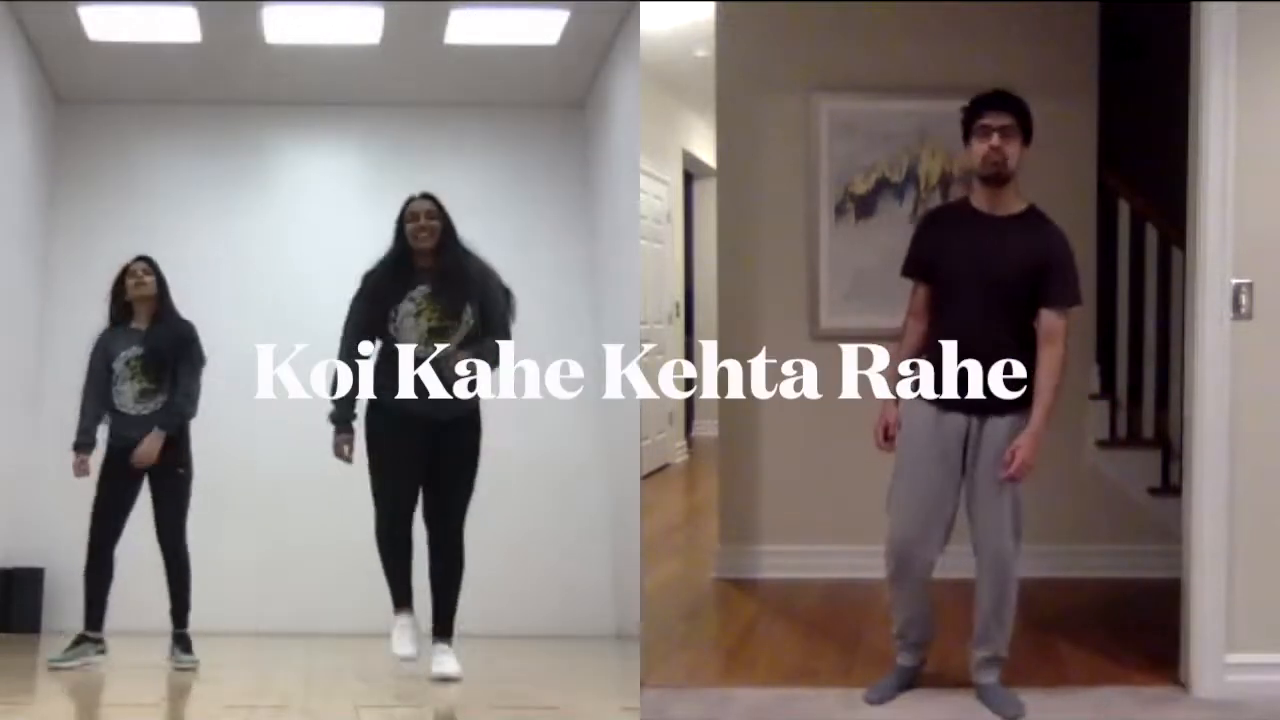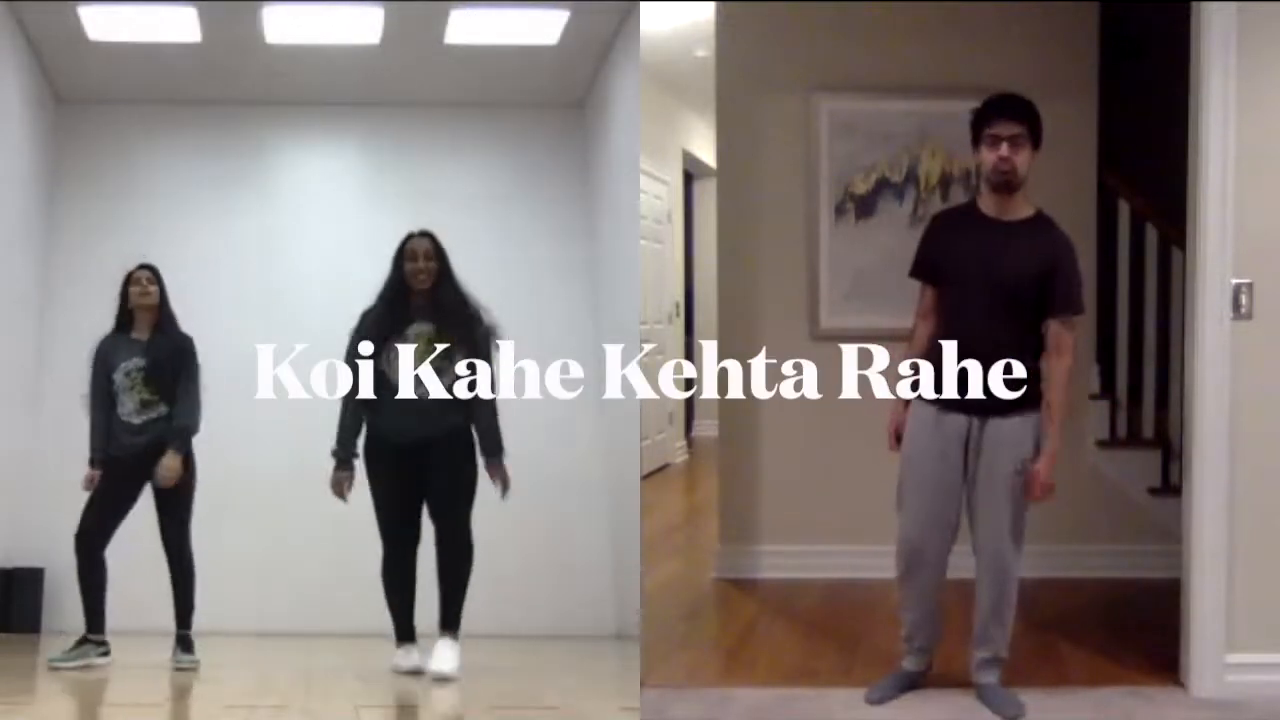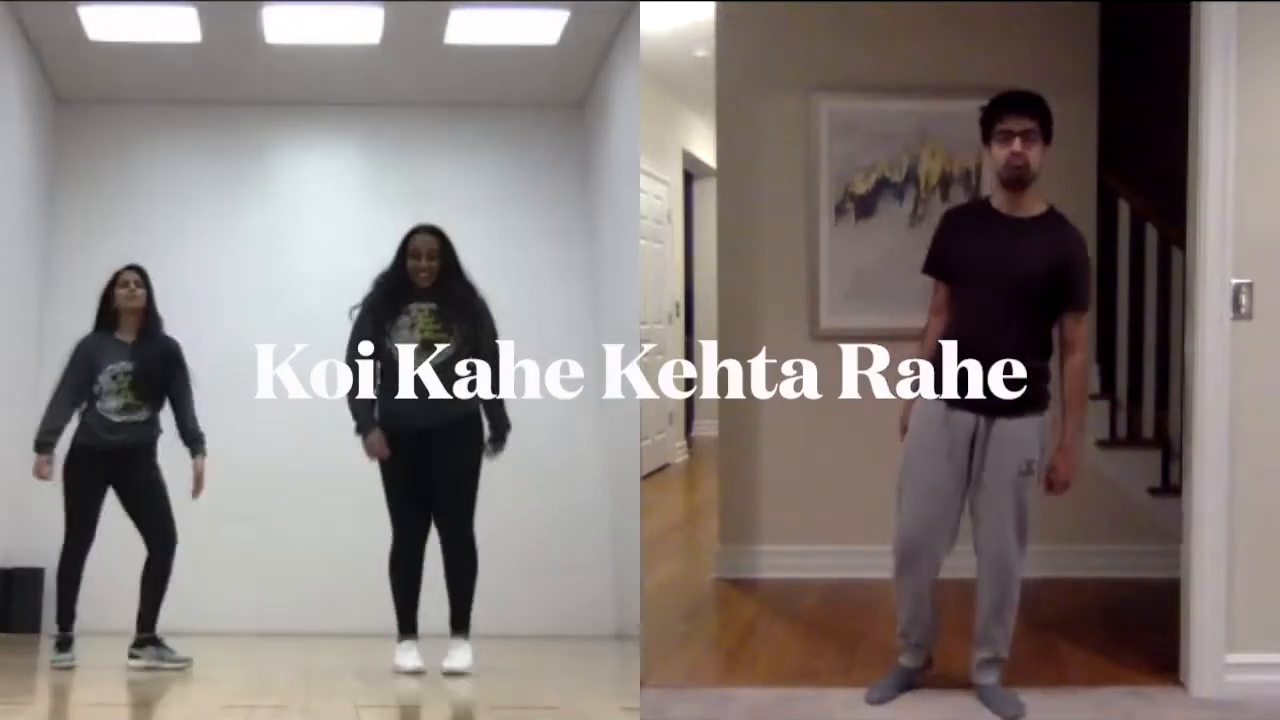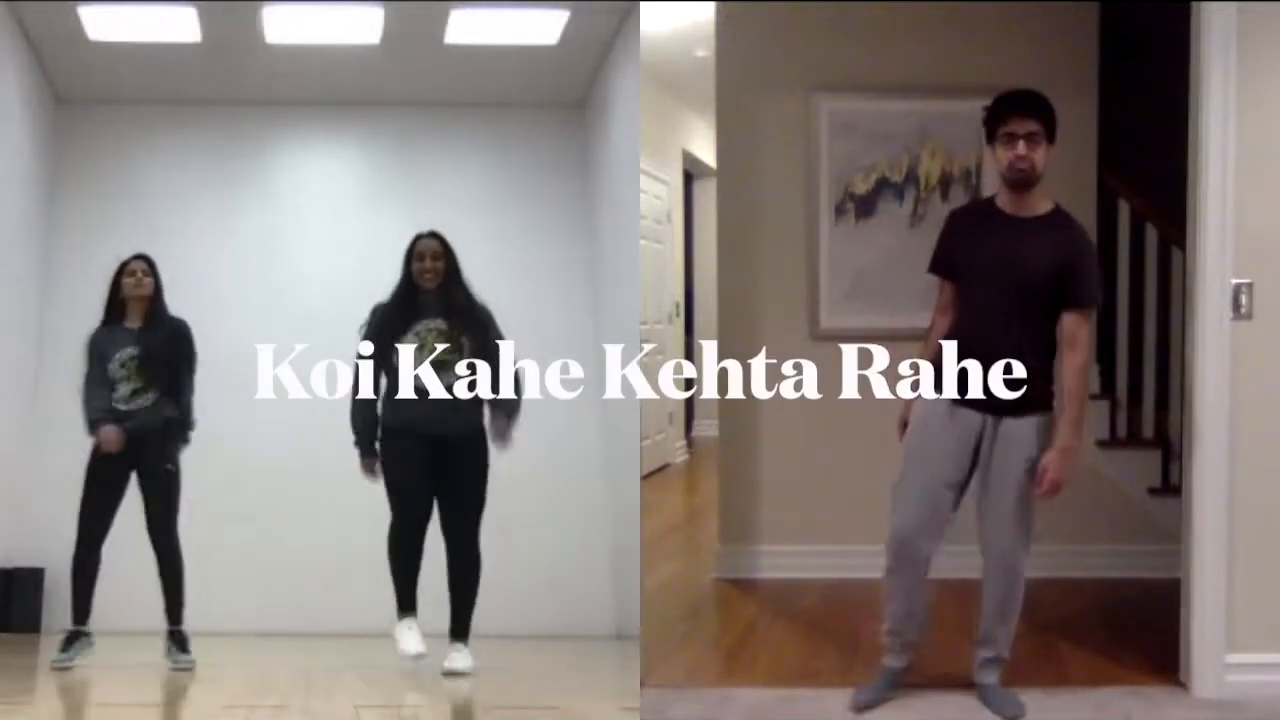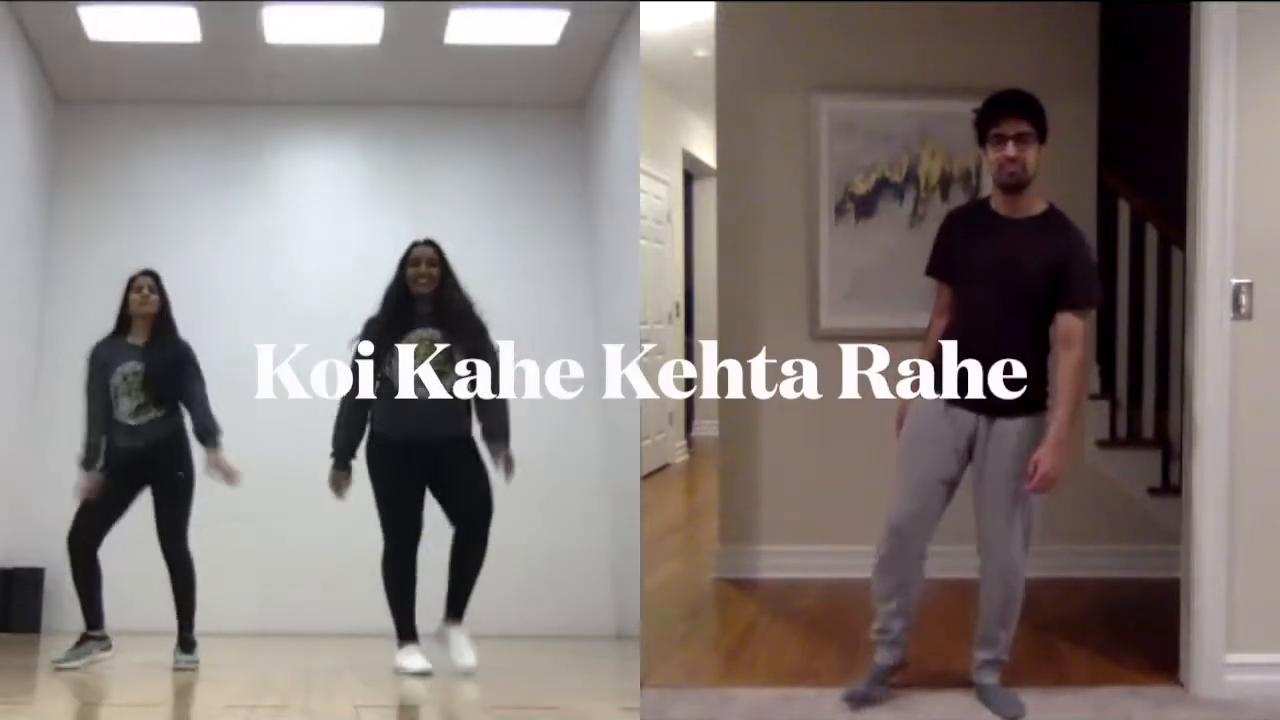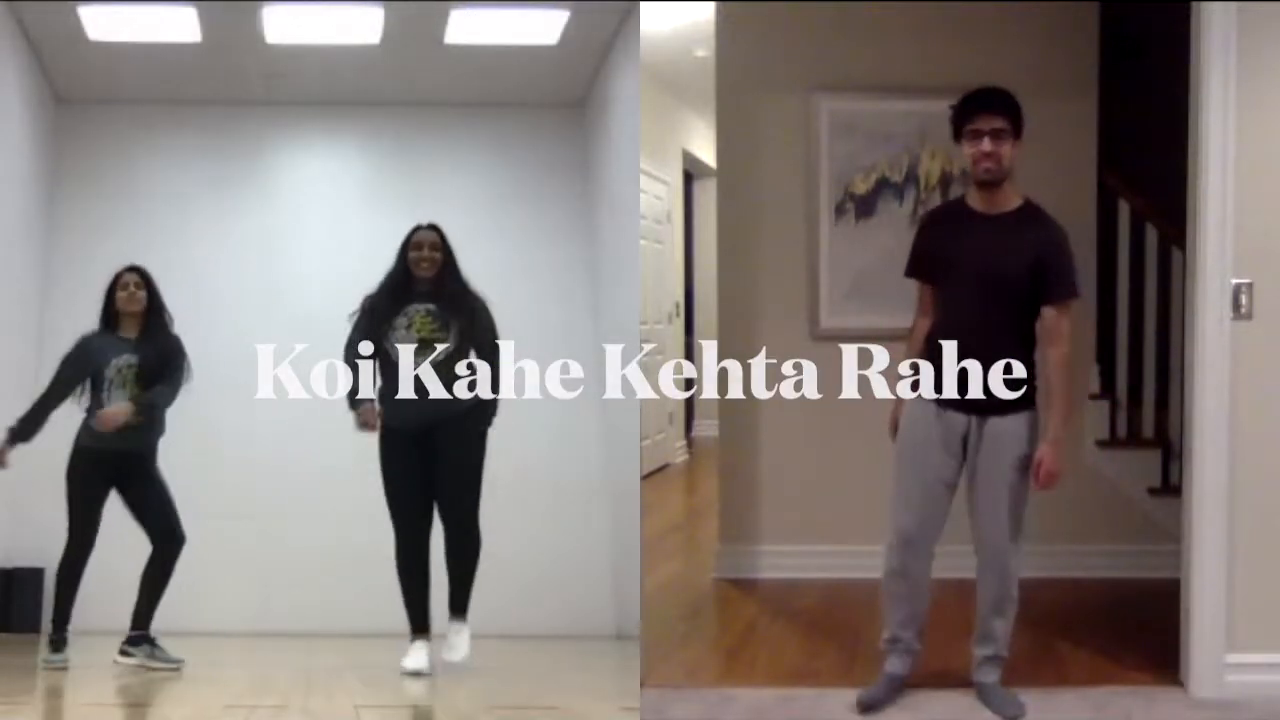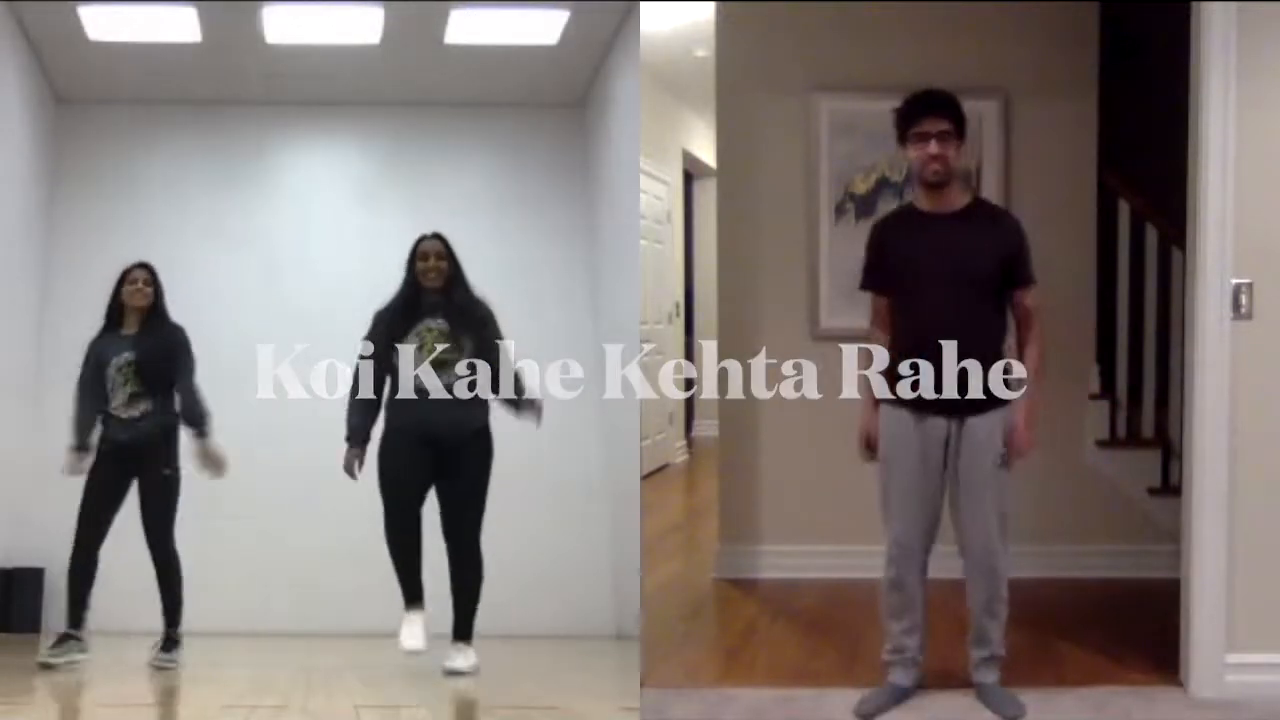
dt=0.3s
person 1, frame 1
left shoulder: (1046, 240)
right shoulder: (936, 226)
left elbow: (1051, 341)
right elbow: (917, 318)
left wrist: (1034, 429)
right wrist: (892, 398)
left hip: (1003, 416)
right hip: (932, 408)
left knee: (998, 550)
right knee: (907, 543)
right ankle: (908, 657)
person 1, frame 2
left shoulder: (1051, 246)
right shoulder: (945, 228)
left elbow: (1059, 353)
left wrist: (1049, 449)
right wrist: (903, 399)
left hip: (1011, 418)
right hip: (937, 409)
left knee: (999, 551)
right knee: (918, 544)
right ankle: (914, 660)
person 1, frame 3
left shoulder: (1063, 242)
right shoulder: (957, 224)
left elbow: (1074, 348)
left wrist: (1068, 442)
right wrist: (913, 395)
left hip: (1017, 418)
right hip: (944, 406)
left knee: (1001, 552)
right knee: (914, 539)
right ankle: (913, 657)
person 1, frame 4
left shoulder: (1069, 241)
right shoulder: (963, 223)
left elbow: (1075, 346)
left wrist: (1065, 443)
right wrist: (914, 392)
left hip: (1022, 416)
right hip: (946, 403)
left knee: (1006, 550)
right knee: (907, 533)
right ankle: (893, 661)
person 1, frame 5
left shoulder: (1064, 242)
right shoulder: (959, 225)
left elbow: (1070, 345)
left wrist: (1057, 438)
right wrist: (914, 391)
left hip: (1017, 416)
right hip: (944, 402)
left knee: (1005, 552)
right knee: (903, 527)
right ankle: (886, 652)
person 1, frame 6
left shoulder: (1044, 235)
right shoulder: (937, 226)
left elbow: (1056, 341)
left wrist: (1053, 434)
right wrist: (901, 395)
left hip: (1006, 414)
right hip: (933, 405)
left knee: (998, 547)
right knee: (908, 537)
right ankle: (897, 661)
person 1, frame 7
left shoulder: (1000, 228)
right shoulder: (889, 233)
left elbow: (1028, 322)
left wrist: (1025, 407)
right wrist: (870, 407)
left hip: (983, 413)
right hip: (907, 412)
left knee: (985, 549)
right knee: (904, 547)
right ankle: (901, 669)
person 2, frame 1
left shoulder: (475, 278)
right shoulder: (379, 284)
left elbow: (502, 332)
right elbow: (354, 354)
left wrist: (480, 362)
right wrist: (343, 420)
left hip: (456, 421)
right hip: (394, 417)
left knee: (446, 527)
right knee: (393, 510)
left ankle: (443, 641)
right ankle: (403, 613)
person 2, frame 2
left shoulder: (465, 318)
right shoulder: (377, 321)
right elbow: (353, 391)
left wrist: (494, 454)
right wrist: (344, 459)
left hip: (449, 441)
right hip: (391, 447)
left knee: (454, 532)
right knee: (399, 545)
left ankle: (447, 636)
right ankle: (405, 642)
person 2, frame 3
left shoulder: (468, 306)
right shoulder: (379, 306)
left elbow: (489, 369)
right elbow: (358, 370)
left wrist: (499, 427)
right wrist: (367, 427)
left hip: (456, 429)
right hip: (400, 433)
left knee: (455, 524)
right knee: (408, 533)
left ankle: (460, 637)
right ankle: (406, 639)
person 2, frame 4
left shoulder: (474, 318)
right shoulder: (388, 318)
left elbow: (503, 371)
right elbow: (363, 383)
left wrist: (505, 410)
right wrist: (365, 443)
left hip: (464, 437)
right hip: (405, 433)
left knee: (463, 537)
right knee: (411, 516)
left ankle: (459, 643)
right ankle: (406, 615)
person 2, frame 5
left shoulder: (466, 325)
right shoulder: (381, 327)
left elbow: (490, 386)
right elbow: (356, 393)
left wrist: (498, 439)
right wrist: (342, 457)
left hip: (452, 443)
right hip: (393, 447)
left knee: (475, 521)
right knee: (402, 540)
left ankle: (453, 623)
right ankle: (407, 644)
person 2, frame 6
left shoulder: (467, 305)
right shoulder: (380, 306)
left elbow: (492, 364)
right elbow: (354, 361)
left wrist: (483, 415)
right wrist: (360, 400)
left hip: (458, 424)
right hip: (400, 430)
left knee: (460, 515)
right knee: (410, 531)
left ankle: (458, 621)
right ankle: (419, 639)
person 2, frame 7
left shoulder: (476, 317)
right shoulder: (391, 320)
left elbow: (499, 374)
right elbow: (367, 381)
left wrist: (522, 400)
right wrist: (357, 439)
left hip: (467, 439)
right hip: (408, 436)
left knee: (463, 536)
right knee: (399, 506)
left ankle: (463, 643)
right ankle: (414, 607)
person 3, frame 1
left shoulder: (180, 333)
right shoulder: (109, 339)
left elbow: (188, 390)
right elbow: (94, 395)
left wrist: (161, 434)
right wrist: (83, 446)
left hip: (170, 450)
right hip: (122, 450)
left knee: (173, 541)
right knee: (101, 540)
left ankle: (180, 637)
right ankle: (92, 636)
person 3, frame 2
left shoulder: (178, 344)
right shoulder: (109, 347)
left elbow: (188, 402)
right elbow: (99, 406)
left wrist: (176, 450)
right wrist: (96, 461)
left hip: (168, 455)
right hip: (121, 458)
left knee: (177, 546)
right knee: (88, 539)
left ankle: (183, 639)
right ankle: (96, 640)
person 3, frame 3
left shoulder: (164, 349)
right shoulder: (91, 346)
left elbow: (182, 402)
right elbow: (66, 396)
left wrist: (197, 451)
right wrist: (45, 447)
left hip: (138, 457)
right hip: (89, 454)
left knee: (164, 540)
right knee: (77, 543)
left ankle: (145, 640)
right ankle: (64, 639)
person 3, frame 4
left shoulder: (174, 331)
right shoulder: (102, 338)
left elbow: (183, 388)
right elbow: (95, 389)
left wrist: (178, 437)
right wrist: (101, 425)
left hip: (157, 444)
right hip: (111, 448)
left knee: (164, 537)
right knee: (89, 536)
left ankle: (177, 637)
right ankle: (78, 632)
person 3, frame 5
left shoulder: (177, 351)
right shoulder: (104, 352)
left elbow: (195, 400)
right elbow: (97, 412)
left wrist: (213, 449)
right wrist: (89, 467)
left hip: (169, 457)
right hip: (120, 461)
left knee: (174, 546)
right knee: (80, 539)
left ankle: (186, 641)
right ankle: (95, 635)
person 3, frame 6
left shoulder: (167, 344)
right shoulder: (94, 344)
left elbow: (169, 390)
right elbow: (55, 392)
left wrist: (132, 410)
left hip: (139, 462)
right hip: (92, 458)
left knee: (171, 539)
right knee: (80, 546)
left ankle: (138, 639)
right ankle: (57, 640)
person 3, frame 7
left shoulder: (170, 337)
right shoulder: (103, 344)
left elbow: (186, 387)
right elbow: (88, 397)
left wrist: (203, 437)
right wrist: (81, 447)
left hip: (160, 451)
right hip: (115, 451)
left knee: (160, 541)
right knee: (87, 539)
left ankle: (171, 639)
right ankle: (73, 634)
